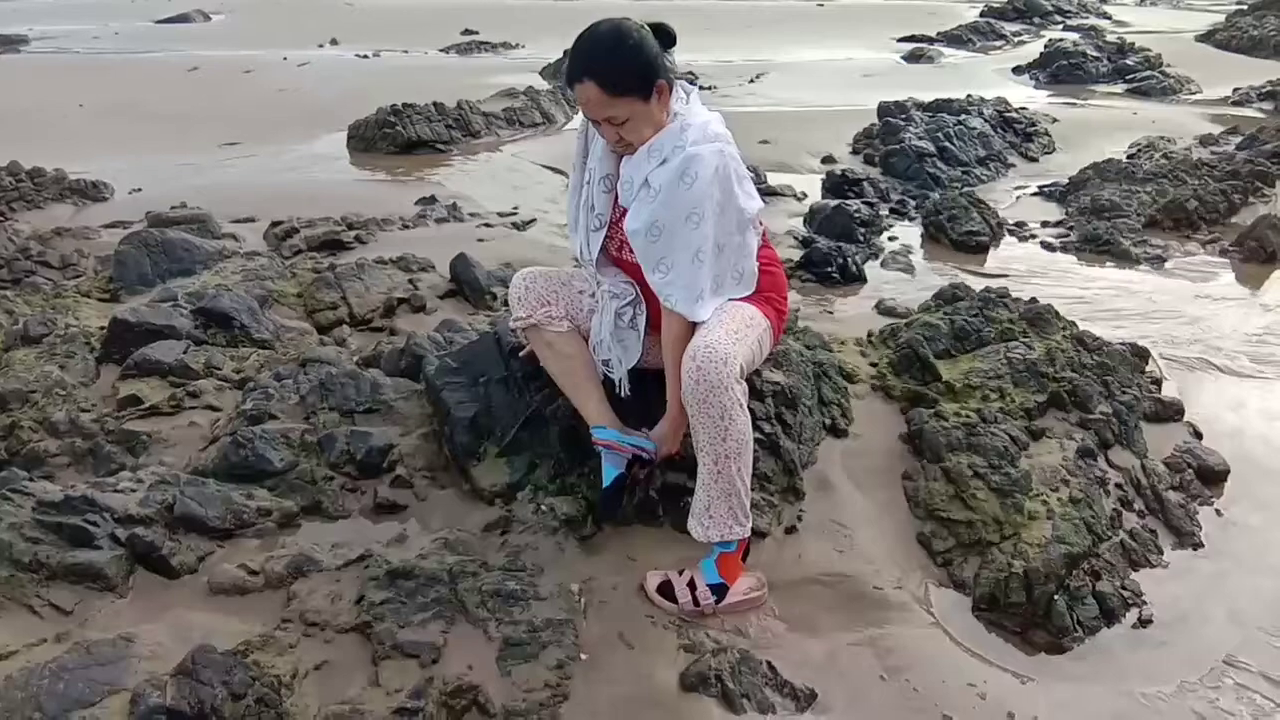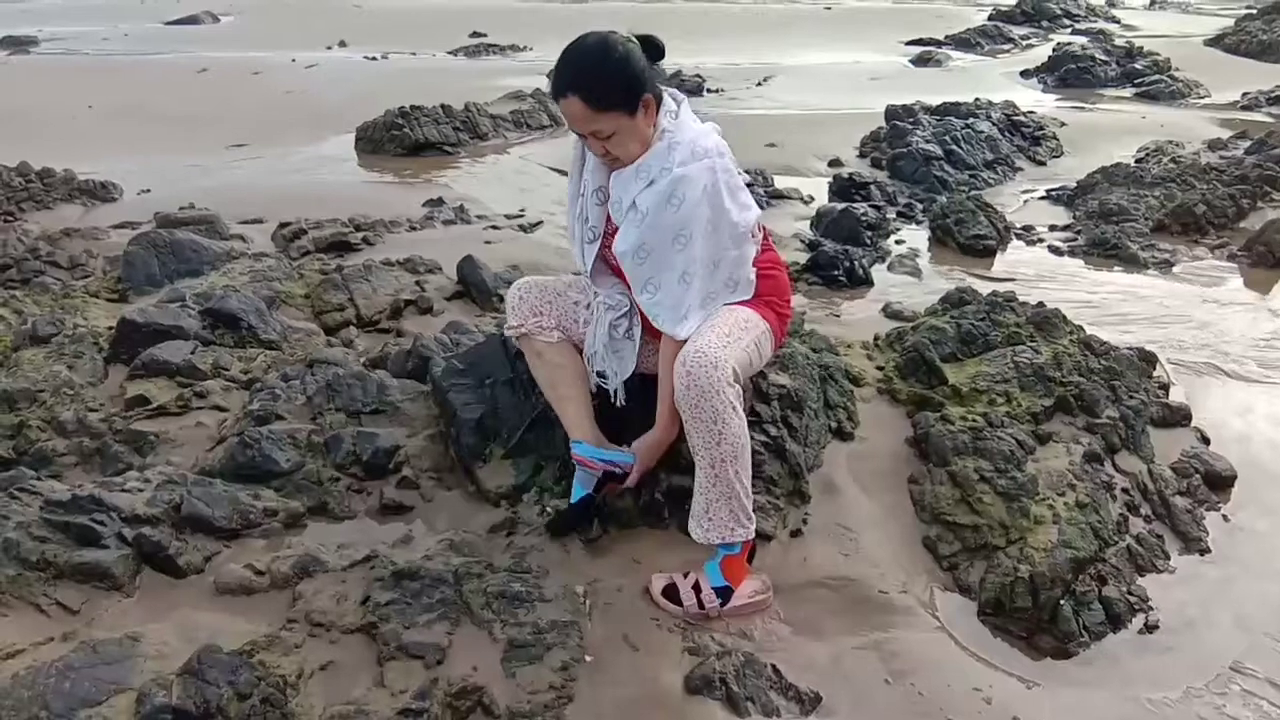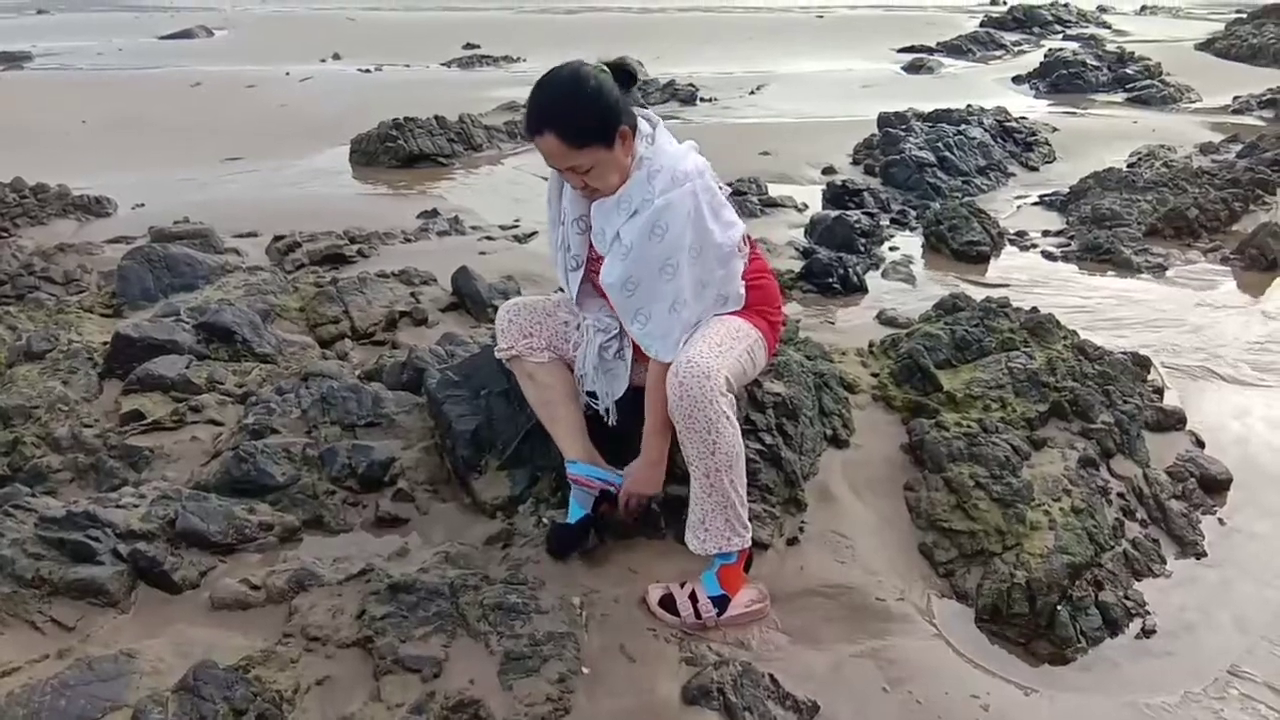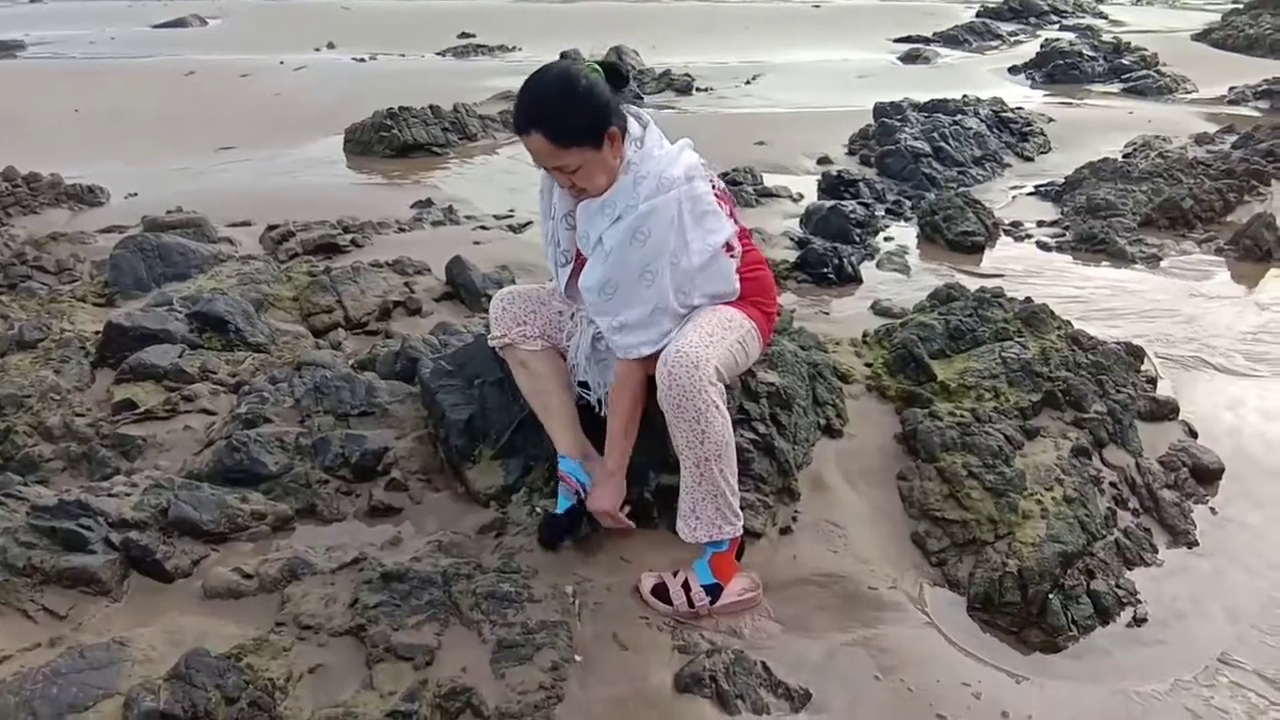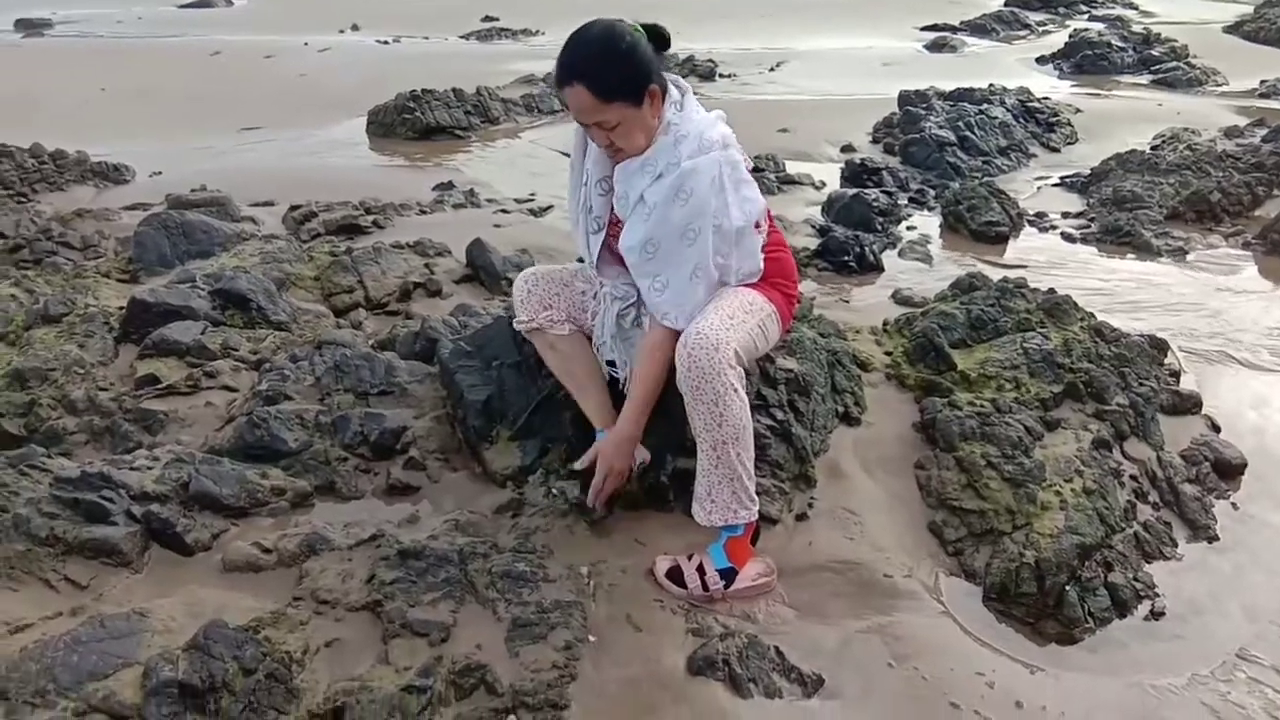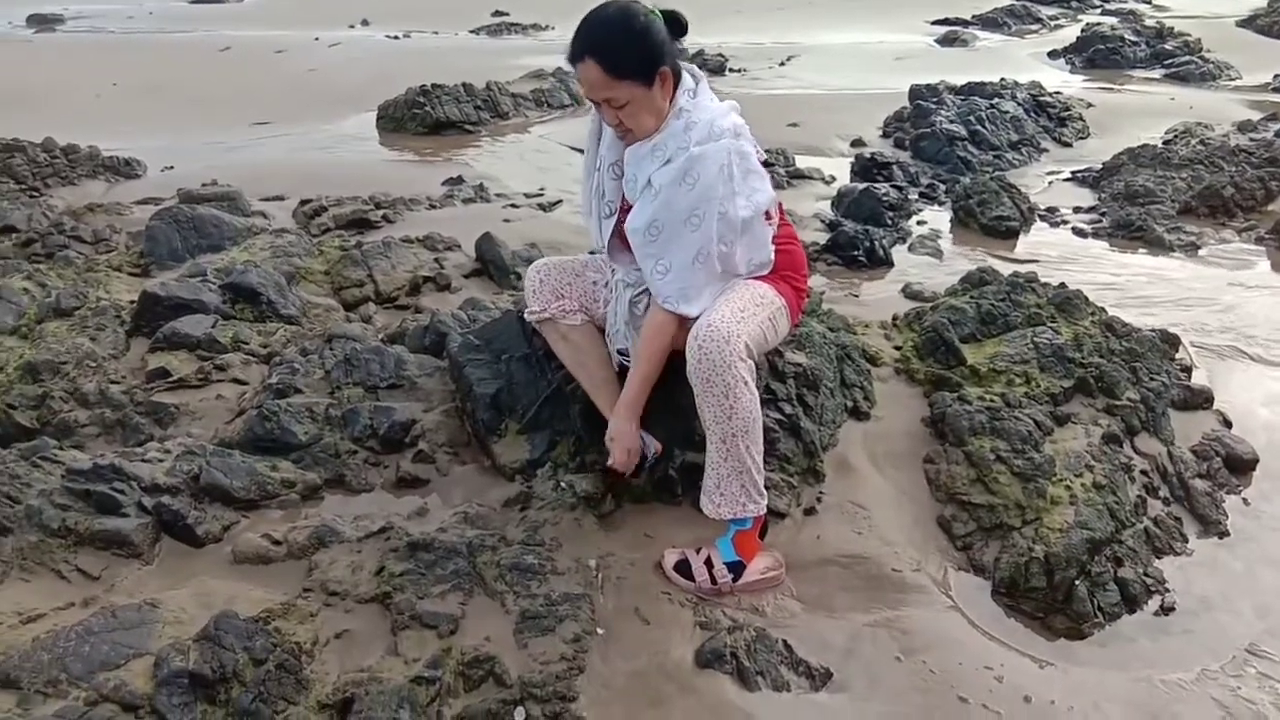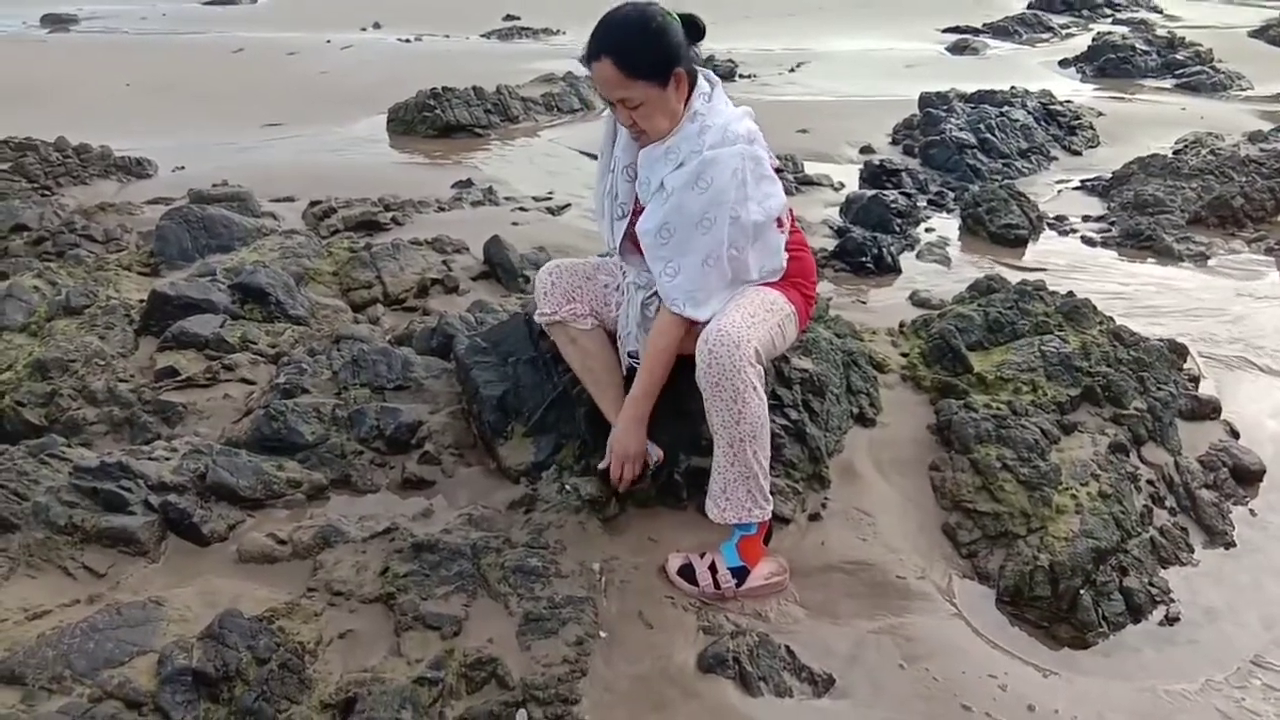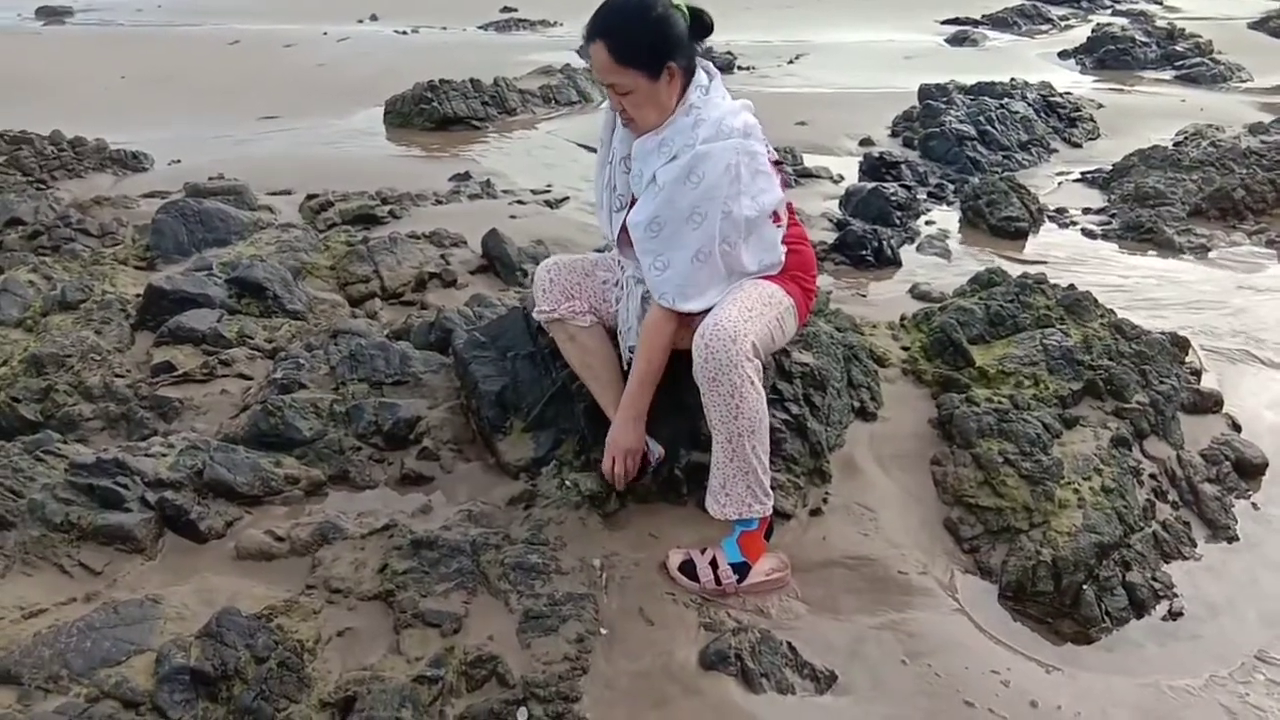
dt=0.3s
person 1, frame 1
left shoulder: (699, 160)
right shoulder: (608, 130)
left elbow: (684, 300)
right elbow: (597, 233)
left wrist: (674, 416)
right wrist: (565, 322)
left hip: (731, 294)
right hip: (638, 287)
left knee: (709, 361)
right knee: (530, 291)
left ankle: (729, 555)
right ankle: (613, 439)
person 1, frame 2
left shoulder: (691, 174)
right shoulder: (606, 139)
left elbow: (680, 314)
right elbow: (599, 244)
left wrist: (663, 431)
right wrist: (571, 333)
left hip: (737, 298)
right hip: (643, 296)
left knee: (702, 367)
right knee: (528, 302)
left ankle: (734, 557)
right ankle: (592, 454)
person 1, frame 3
left shoulder: (672, 196)
right shoulder: (587, 164)
left elbow: (666, 340)
right elbow: (588, 270)
left wrist: (652, 460)
left hip: (729, 309)
right hip: (633, 312)
left knee: (694, 376)
right knee: (517, 322)
left ankle: (730, 567)
right ankle: (588, 472)
person 1, frame 4
left shoulder: (659, 200)
right shoulder: (581, 160)
left elbow: (633, 348)
right elbow: (580, 268)
left wrist: (613, 474)
left hip: (725, 301)
right hip: (625, 302)
left knee: (683, 366)
right knee: (511, 310)
left ankle: (722, 556)
right ankle: (576, 465)
person 1, frame 5
left shoulder: (696, 164)
right shoulder: (612, 126)
left elbow: (670, 315)
right elbow: (606, 236)
left wrist: (628, 433)
left hip: (743, 281)
right hip: (647, 276)
left knee: (704, 347)
right knee: (534, 292)
left ankle: (737, 541)
right ankle: (610, 442)
person 1, frame 6
left shoulder: (707, 152)
right shoulder: (625, 117)
left elbow: (674, 300)
right elbow: (618, 225)
left wrist: (626, 416)
left hip: (753, 275)
right hip: (653, 269)
left knee: (713, 340)
right knee: (546, 283)
left ankle: (746, 534)
right ankle: (631, 442)
person 1, frame 7
left shoulder: (719, 156)
right shoulder: (641, 120)
left elbow: (682, 304)
right elbow: (632, 230)
left wrist: (632, 421)
left hip: (760, 282)
right hip: (666, 272)
left knee: (724, 345)
right knee: (556, 286)
left ankle: (750, 539)
right ankle: (635, 450)
person 1, frame 8
left shoulder: (714, 149)
right shoulder: (645, 109)
left elbow: (674, 298)
right elbow: (647, 249)
left wrist: (630, 419)
left hip: (762, 274)
right hip: (668, 268)
left knee: (721, 338)
right knee: (555, 281)
left ankle: (751, 533)
right ankle: (637, 446)
